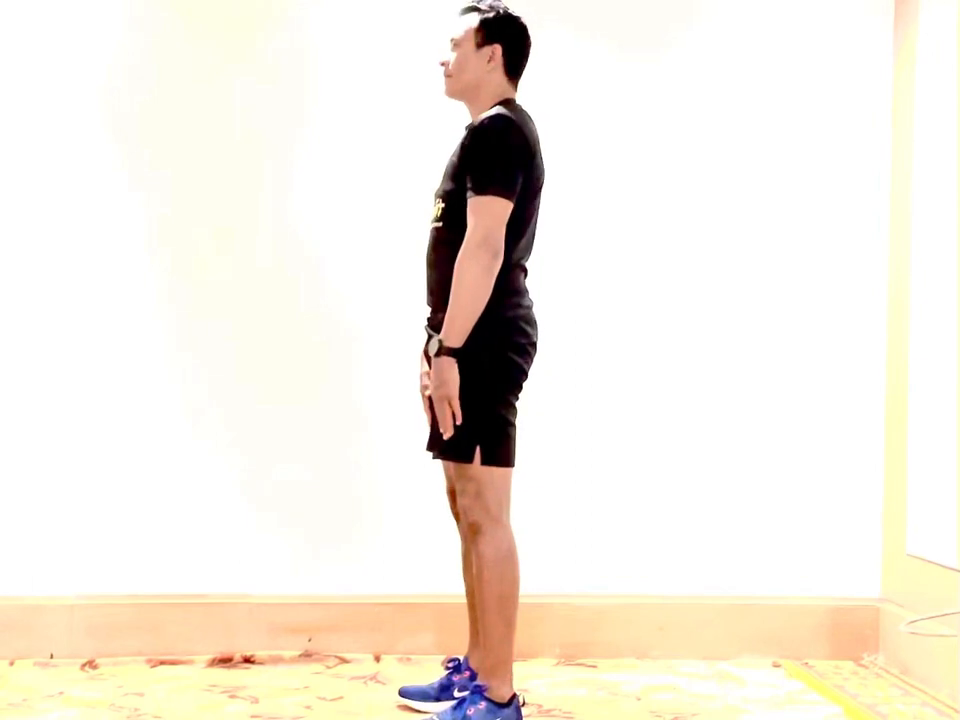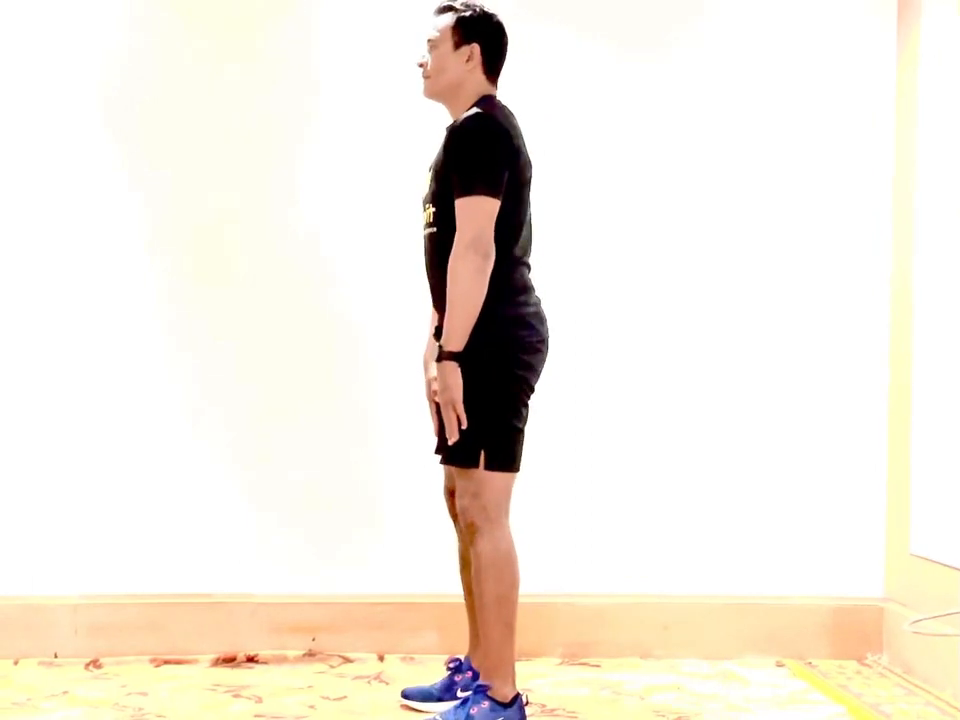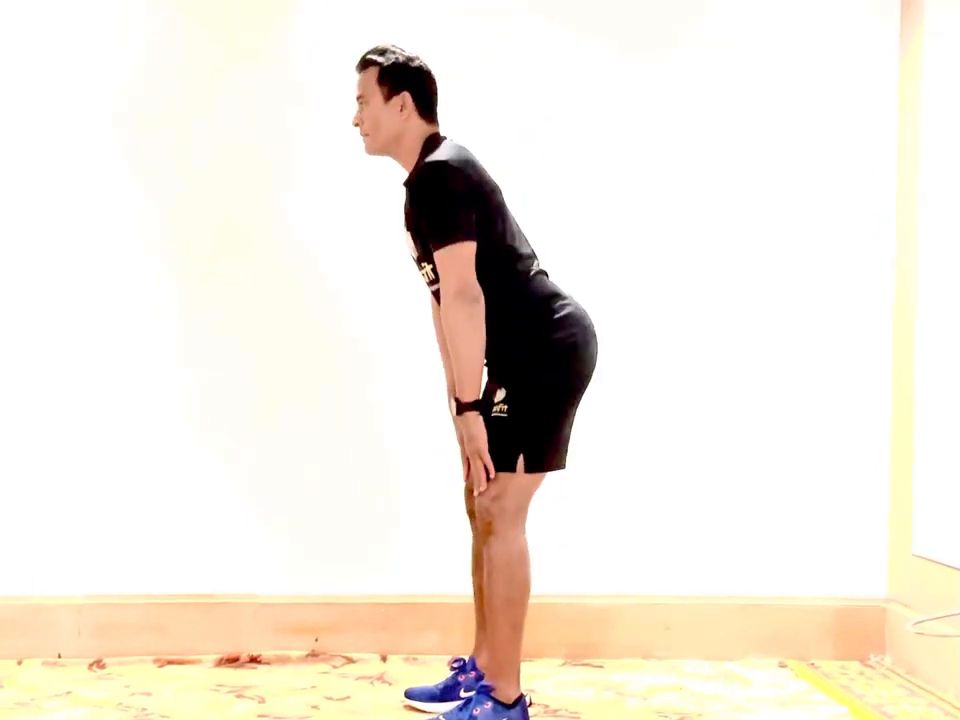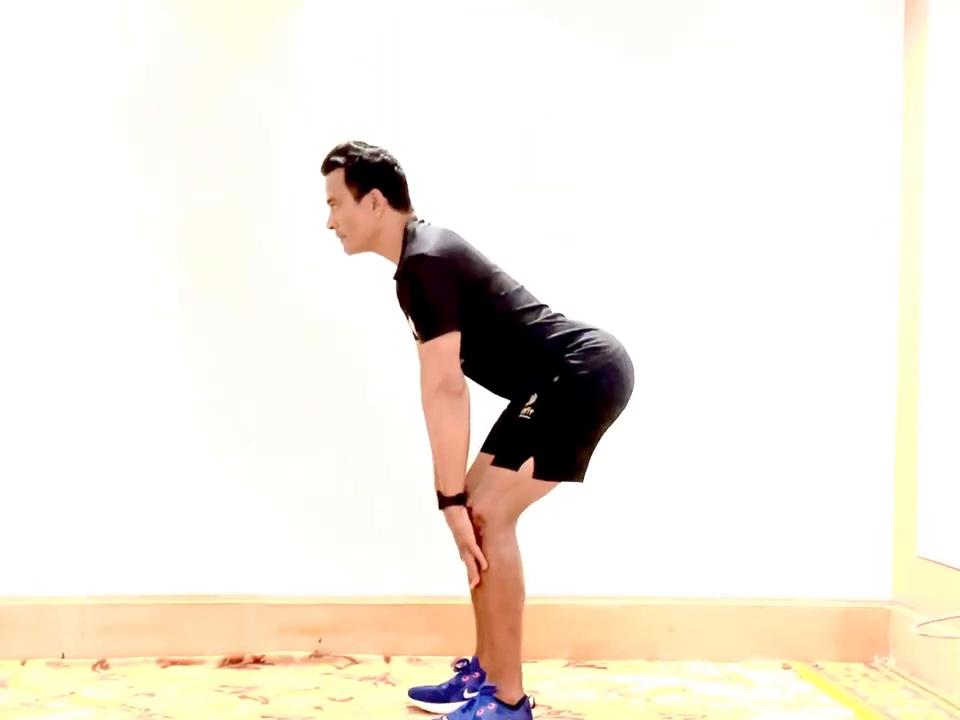
dt=0.7s
person 1, frame 1
left shoulder: (498, 129)
right shoulder: (492, 132)
left elbow: (484, 247)
left wrist: (449, 351)
right wrist: (443, 347)
left hip: (483, 345)
right hip: (472, 342)
left knee: (483, 511)
right knee: (468, 509)
person 1, frame 2
left shoulder: (479, 128)
right shoulder: (475, 131)
left elbow: (475, 248)
left wrist: (450, 354)
right wrist: (442, 348)
left hip: (493, 345)
right hip: (480, 344)
left knee: (482, 512)
right knee: (464, 506)
person 1, frame 3
left shoulder: (439, 174)
right shoulder: (434, 174)
left elbow: (463, 295)
right elbow: (452, 297)
left wrist: (469, 408)
right wrist: (460, 395)
left hip: (546, 351)
right hip: (531, 351)
left knee: (499, 512)
right knee: (484, 506)
person 1, frame 4
left shoulder: (424, 265)
right shoulder: (427, 255)
left elbow: (445, 390)
right elbow: (446, 388)
left wrist: (452, 500)
right wrist: (457, 494)
left hip: (587, 375)
right hip: (579, 373)
left knee: (487, 511)
right knee: (478, 504)
right ankle: (485, 673)
